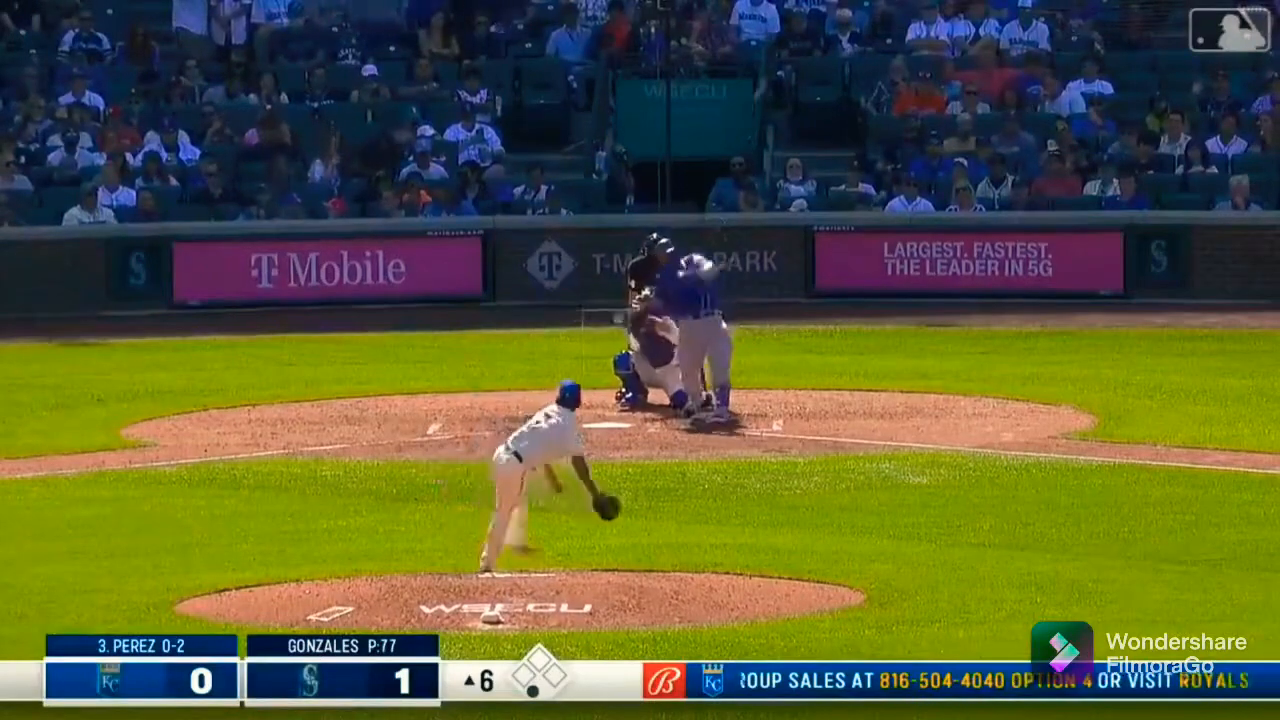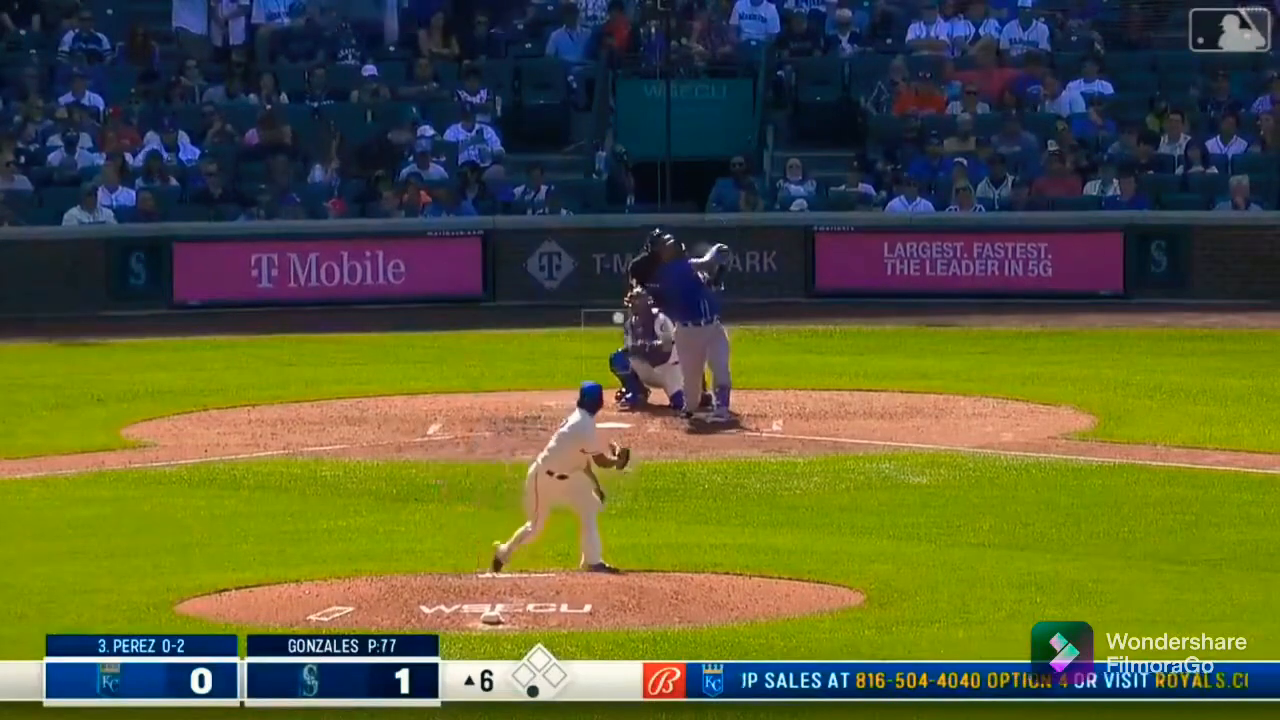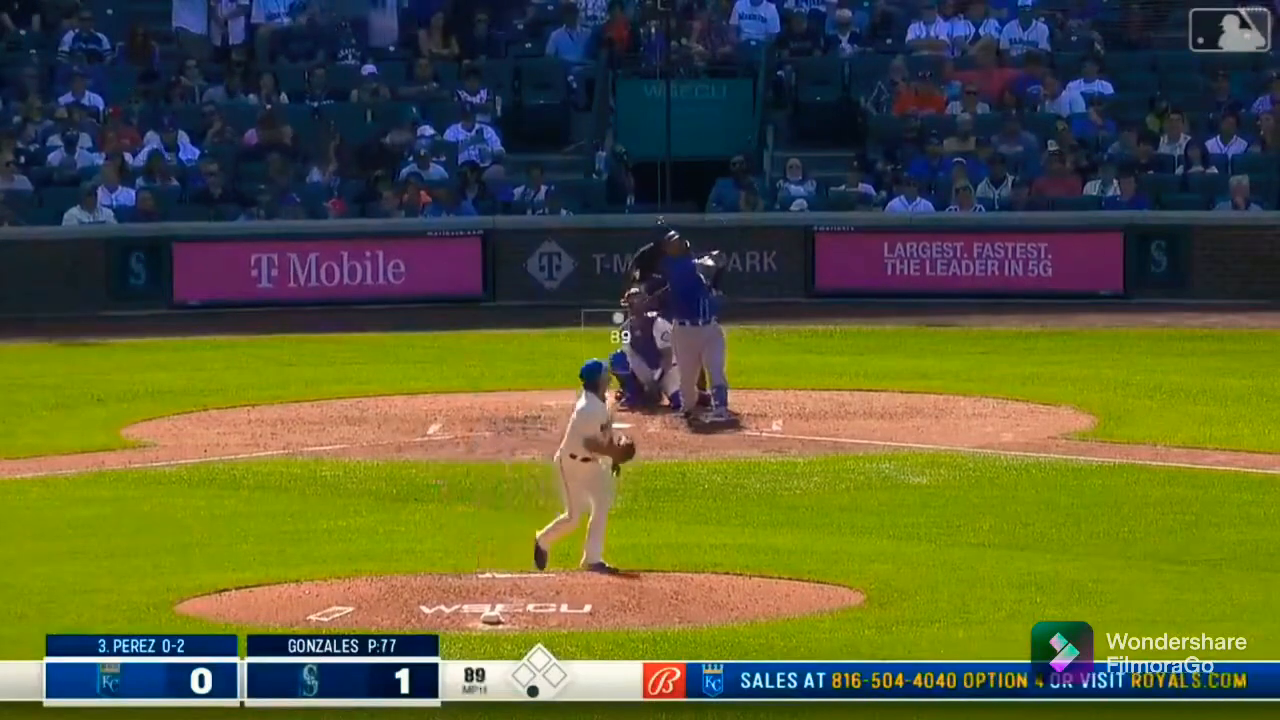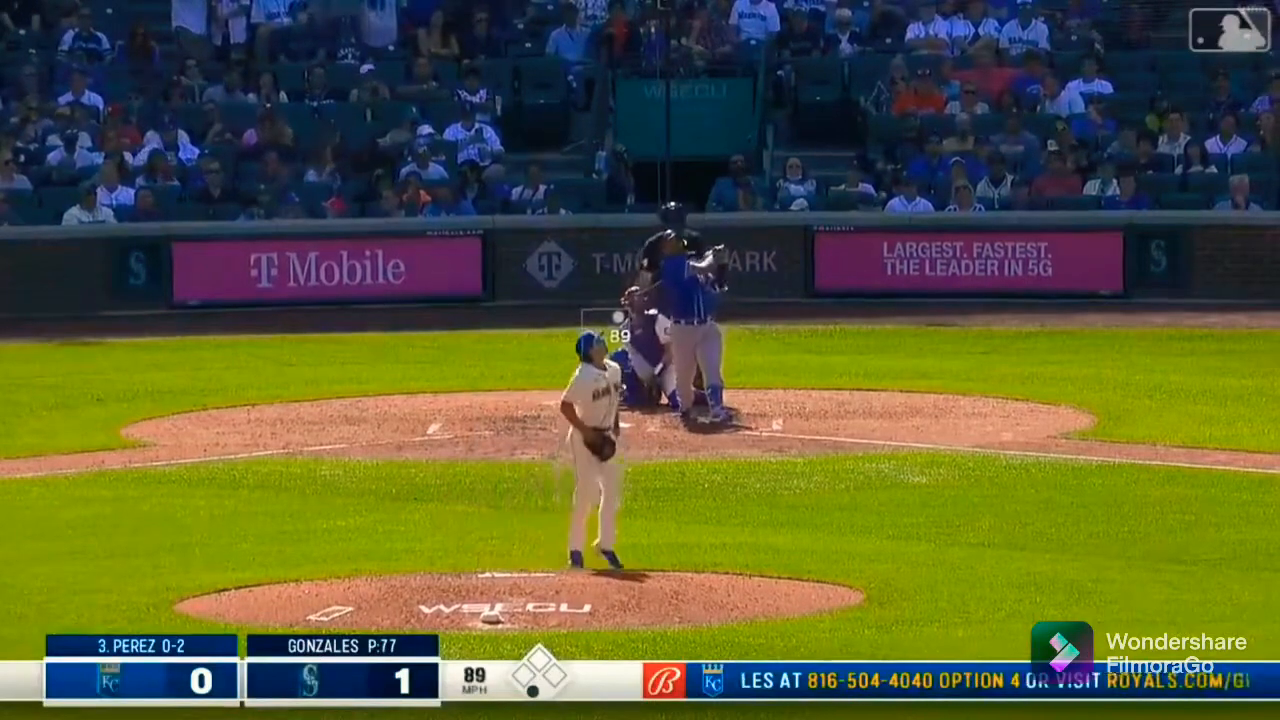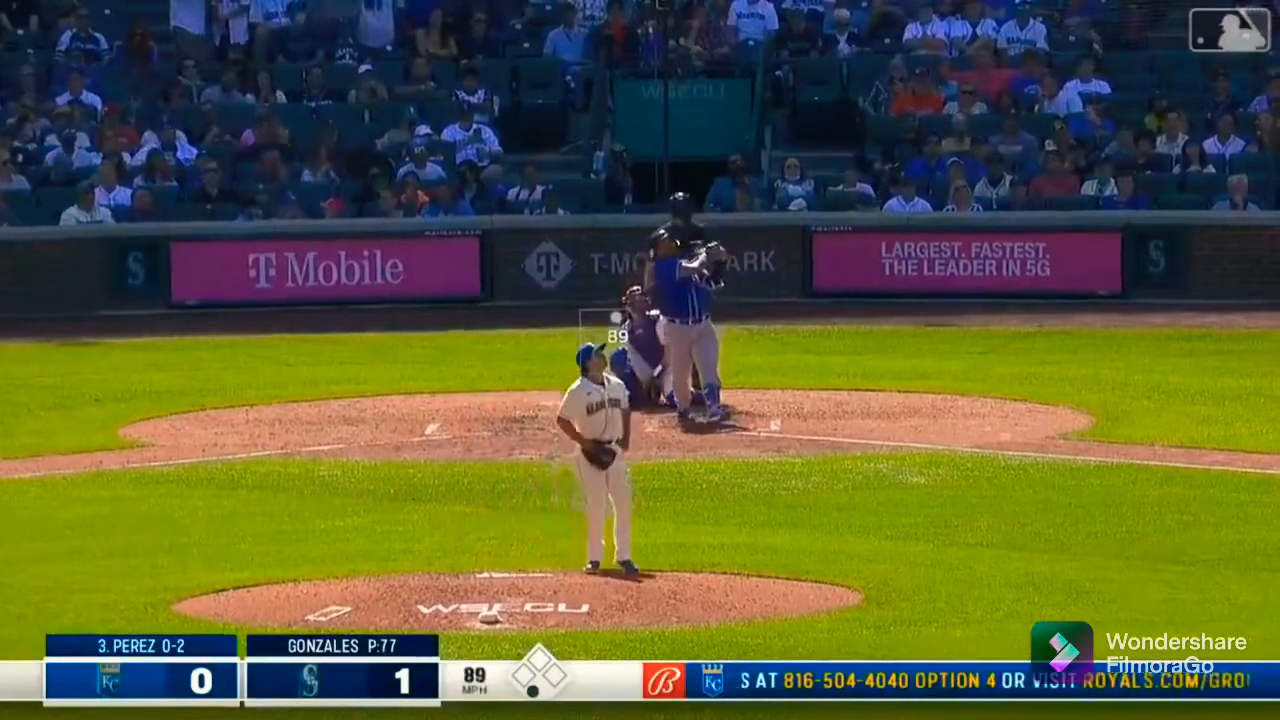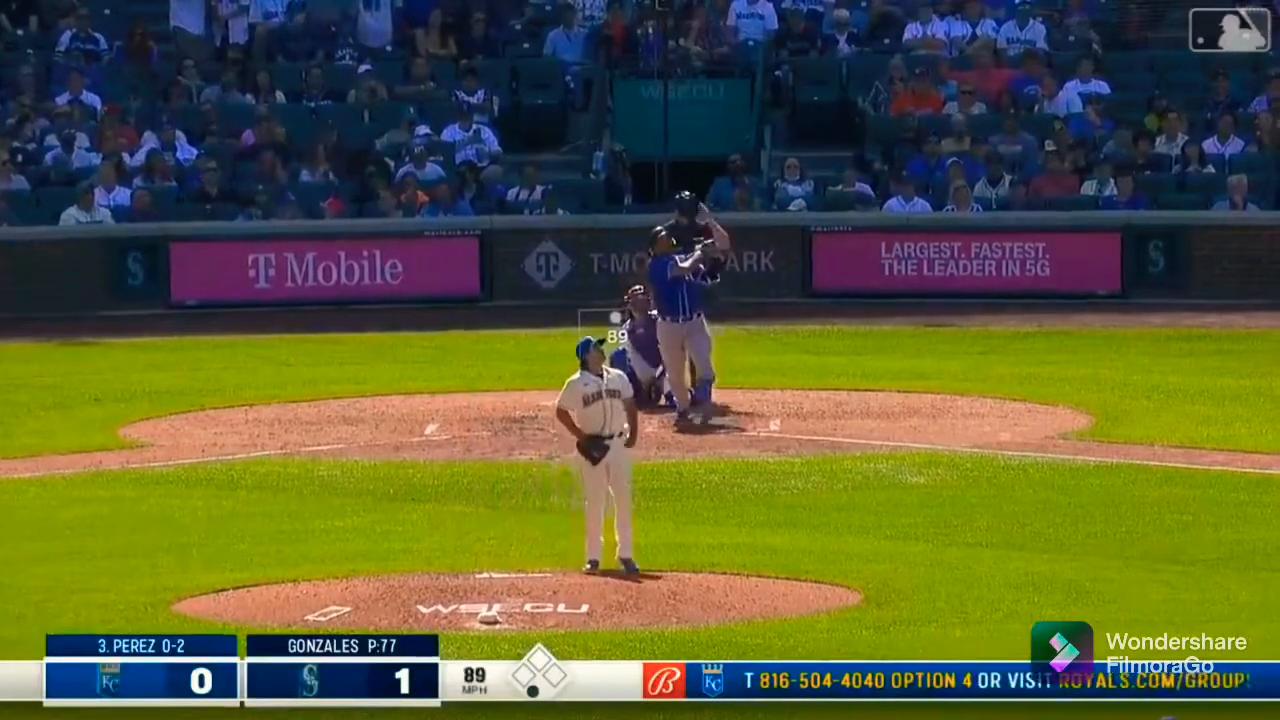
dt=0.2s
person 1, frame 1
left shoulder: (547, 411)
right shoulder: (569, 423)
right elbow: (578, 463)
left wrist: (551, 477)
right wrist: (595, 493)
left hip: (504, 454)
right hip: (517, 466)
right knee: (503, 515)
left ankle: (515, 540)
right ankle: (488, 562)
person 1, frame 2
left shoulder: (580, 420)
right shoulder: (586, 427)
left elbow: (583, 456)
right elbow: (601, 460)
left wrist: (595, 483)
right wrist: (618, 461)
left hip: (565, 476)
right hip: (546, 478)
left knee: (591, 507)
right knee: (536, 526)
left ankle: (592, 560)
right ankle: (504, 552)
person 1, frame 3
left shoulder: (603, 400)
right shoulder: (588, 408)
left elbow: (606, 432)
right elbow: (591, 444)
left wrist: (614, 453)
right wrist: (615, 453)
left hip: (591, 461)
right hip: (572, 463)
left knee: (602, 505)
right knee: (573, 516)
left ankle: (593, 559)
right ankle: (543, 541)
person 1, frame 4
left shoulder: (614, 369)
right shoulder: (583, 376)
right elbow: (565, 406)
left wrist: (616, 425)
right wrist: (586, 430)
left hip: (606, 438)
right hip: (585, 439)
left knee: (612, 492)
right knee: (585, 494)
left ankle: (606, 544)
right ankle: (576, 548)
person 1, frame 5
left shoulder: (617, 385)
right shoulder: (578, 391)
right elbow: (562, 420)
left wrist: (626, 438)
right wrist: (584, 442)
left hip: (614, 451)
right hip: (590, 454)
left knee: (623, 505)
right knee: (596, 507)
left ankle: (624, 556)
right ankle: (594, 558)
person 1, frame 6
left shoulder: (619, 377)
right shoulder: (576, 383)
left elbow: (630, 405)
right elbow: (560, 411)
left wrist: (633, 432)
right wrist: (579, 435)
left hip: (617, 445)
right hip: (591, 448)
left knee: (623, 500)
right knee: (595, 503)
left ankle: (625, 555)
right ankle: (593, 557)
person 2, frame 1
left shoulder: (692, 261)
right shoulder: (664, 277)
left elbow: (706, 266)
left hip: (713, 322)
right hip: (690, 327)
left knee: (720, 366)
right knee: (688, 370)
left ankle: (721, 409)
right ankle: (693, 405)
person 2, frame 2
left shoulder: (687, 265)
right shoulder: (668, 270)
right elbow: (705, 264)
left wrist: (717, 259)
right wrist: (715, 251)
left hip: (713, 326)
right hip: (688, 330)
left knee: (721, 368)
right knee: (692, 376)
left ankle: (721, 409)
right ankle: (690, 407)
person 2, frame 3
left shoulder: (689, 265)
right shoulder: (674, 265)
left hip: (711, 327)
right hip: (686, 329)
left knee: (716, 369)
right knee: (688, 375)
left ankle: (720, 409)
right ankle: (688, 408)
person 2, frame 4
left shoulder: (691, 262)
right shoulder: (670, 265)
right elbow: (702, 268)
left wrist: (714, 258)
right wrist: (712, 257)
left hip: (708, 326)
right hip: (683, 328)
left knee: (712, 368)
right knee: (684, 374)
left ankle: (717, 409)
right ankle: (685, 408)
person 2, frame 5
left shoulder: (688, 259)
right shoulder: (662, 267)
right elbow: (693, 269)
left wrist: (708, 255)
right wrist: (704, 256)
left hip: (702, 326)
right hip: (677, 329)
left knee: (709, 369)
right knee: (680, 375)
left ankle: (714, 409)
right ankle: (683, 410)
person 2, frame 6
left shoulder: (685, 257)
right shoulder: (657, 264)
right elbow: (684, 269)
left wrist: (704, 253)
right wrist: (700, 253)
left hip: (695, 322)
right hip: (669, 325)
left knee: (704, 365)
right knee: (675, 373)
right ankle: (683, 409)
